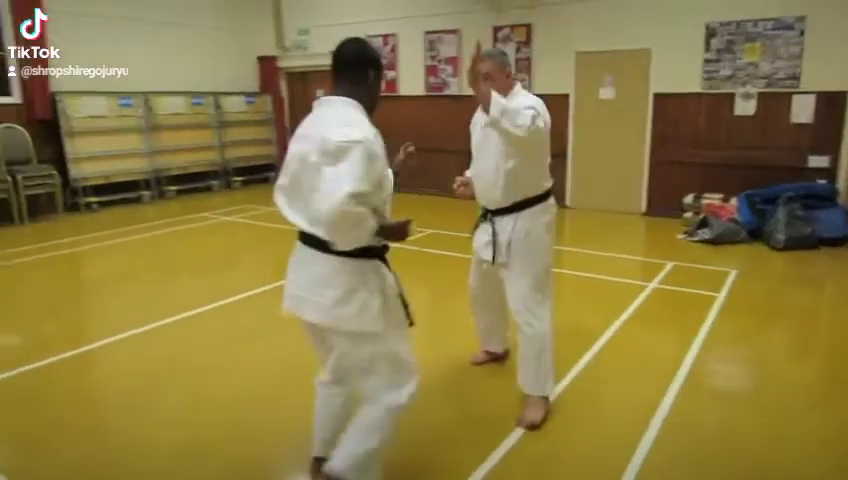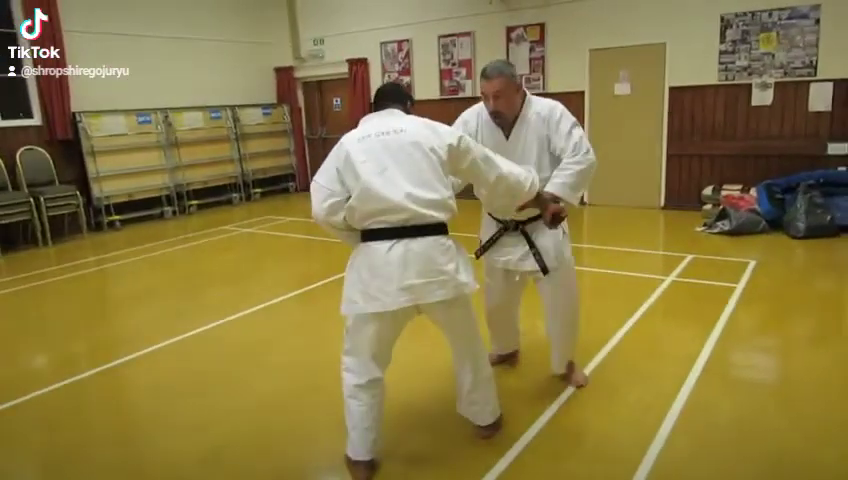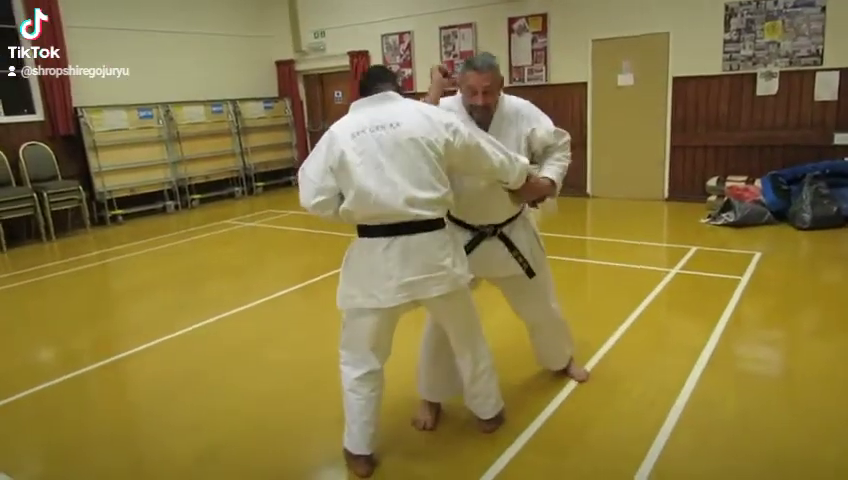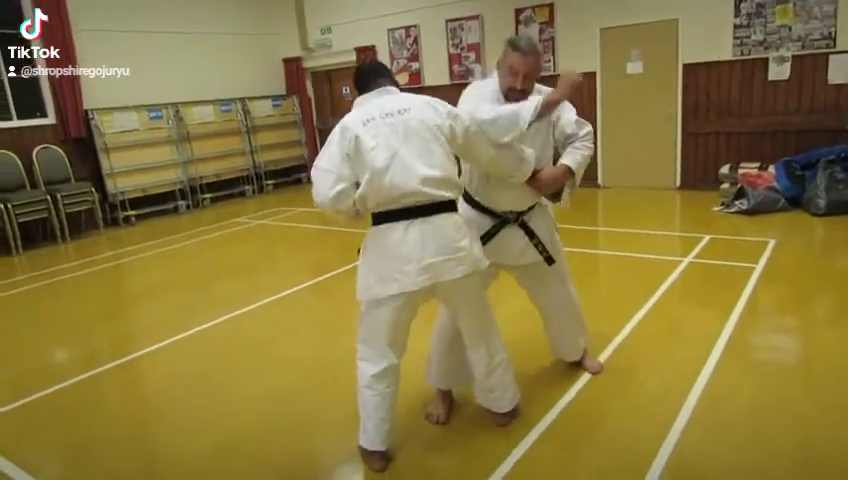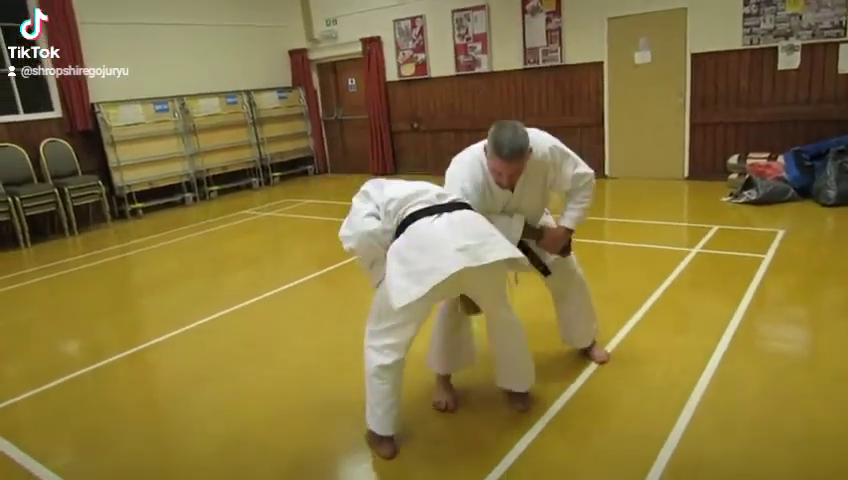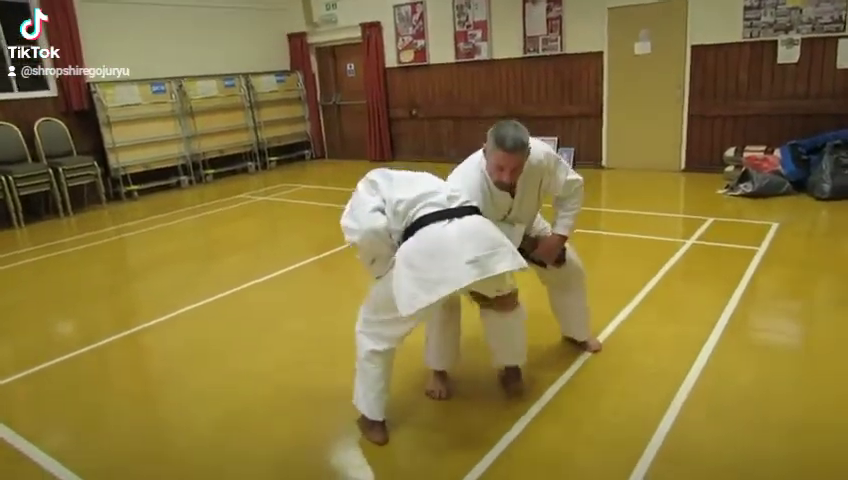
dt=0.7s
person 1, frame 1
left shoulder: (312, 125)
right shoulder: (356, 133)
right elbow: (341, 211)
left wrist: (387, 171)
right wrist: (385, 229)
left hip: (312, 268)
right hip: (350, 276)
left knee: (337, 369)
right knee: (391, 384)
person 1, frame 2
left shoulder: (349, 143)
right shoulder: (436, 132)
left elbow: (325, 209)
right elbow: (497, 173)
right wrist: (544, 201)
left hip: (377, 262)
right hip: (433, 254)
left knee: (362, 364)
right knee: (467, 343)
right ankle: (485, 418)
person 1, frame 3
left shoulder: (339, 132)
right shoulder: (431, 117)
left elbow: (315, 198)
right elbow: (490, 158)
right wrist: (525, 180)
left hip: (375, 258)
right hip: (432, 248)
left knee: (361, 357)
right knee: (466, 337)
right ankle: (488, 411)
person 1, frame 4
left shoulder: (350, 125)
right shoulder: (432, 107)
left elbow: (328, 194)
right elbow: (489, 150)
right wrist: (531, 174)
left hip: (391, 245)
right hip: (447, 233)
left knee: (378, 351)
right knee: (479, 328)
left ankle: (374, 446)
right ankle: (502, 405)
person 1, frame 5
left shoulder: (367, 194)
right shoulder: (420, 189)
left elbow: (362, 234)
left wrist: (384, 275)
left hip: (422, 246)
right hip: (474, 232)
left knee: (383, 342)
right knee: (501, 313)
left ankle: (382, 434)
right ankle: (519, 390)
person 1, frame 6
left shoulder: (370, 185)
right shoulder: (425, 182)
left elbow: (366, 230)
left wrist: (385, 269)
right wrist: (490, 297)
left hip: (430, 249)
right hip: (481, 236)
left knee: (374, 329)
right knee: (501, 295)
left ankle: (373, 420)
person 2, frame 1
left shoulder: (528, 106)
right shoulder: (485, 111)
left elbow: (518, 128)
left wrist: (485, 97)
right wrist: (470, 179)
left hip: (527, 219)
right hip: (493, 218)
left knee: (527, 303)
right knee: (483, 290)
left ankle: (537, 393)
right ankle: (496, 347)
person 2, frame 2
left shoulder: (550, 114)
right shoulder: (471, 120)
left elbow: (582, 158)
left wrist: (551, 196)
left hip: (544, 226)
right hip: (499, 227)
left knee: (561, 298)
right knee: (497, 300)
left ankle: (565, 362)
right ankle: (506, 349)
person 2, frame 3
left shoulder: (522, 113)
right shoulder: (443, 113)
left elbow: (558, 146)
left wrist: (548, 180)
right wrist: (430, 99)
left hip: (512, 231)
right hip: (459, 235)
left knee: (540, 304)
left ankle: (561, 359)
right ankle: (431, 398)
person 2, frame 4
left shoulder: (546, 101)
right shoulder: (478, 94)
left elbow: (583, 137)
right elbow: (487, 124)
left wrist: (565, 170)
right wrist: (549, 100)
left hip: (530, 220)
right hip: (479, 221)
left knee: (557, 293)
right knee: (459, 306)
left ankle: (575, 351)
right ankle: (443, 389)
person 2, frame 5
left shoulder: (547, 149)
right shoulder: (464, 173)
left elbow: (583, 182)
left wrist: (564, 228)
left hip: (530, 225)
left knee: (568, 276)
right knee: (454, 298)
left ankle: (586, 341)
right ankle: (443, 378)
person 2, frame 6
left shoulder: (541, 156)
right shoulder: (465, 188)
left elbow: (572, 189)
left wrist: (559, 236)
left hip: (522, 226)
left knee: (568, 269)
right knee: (448, 296)
left ankle: (575, 333)
right ankle: (439, 371)
